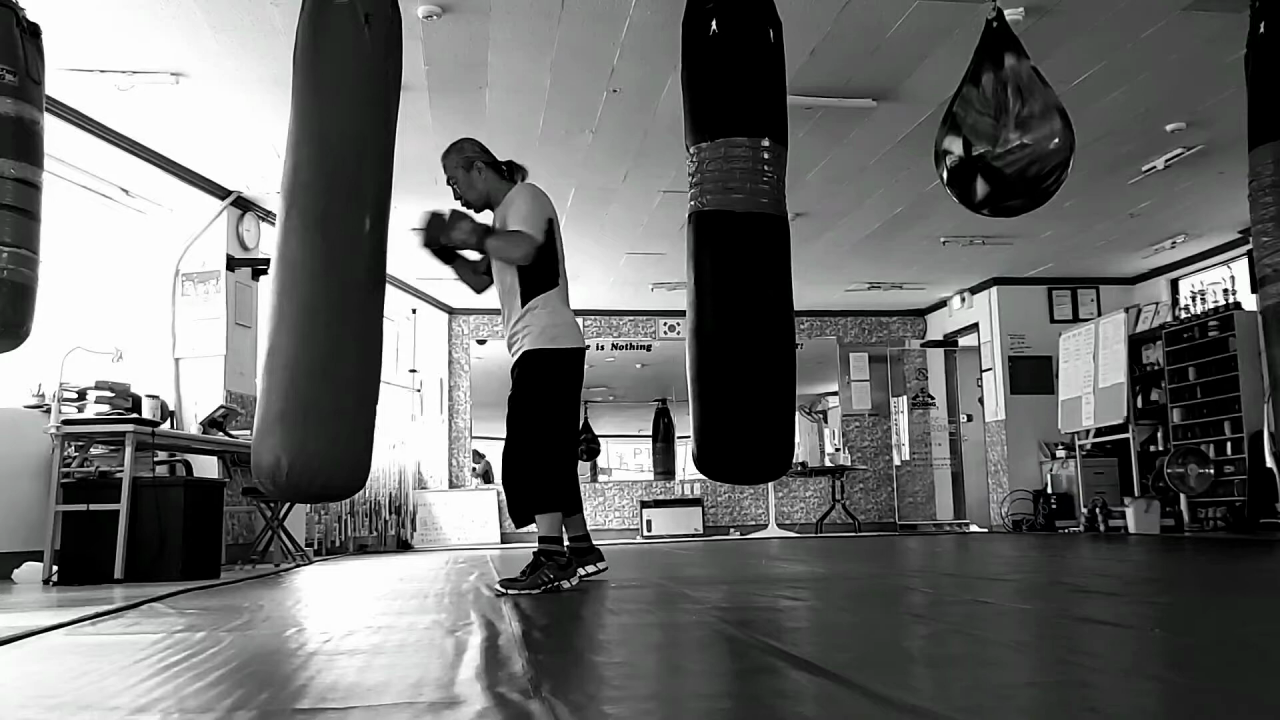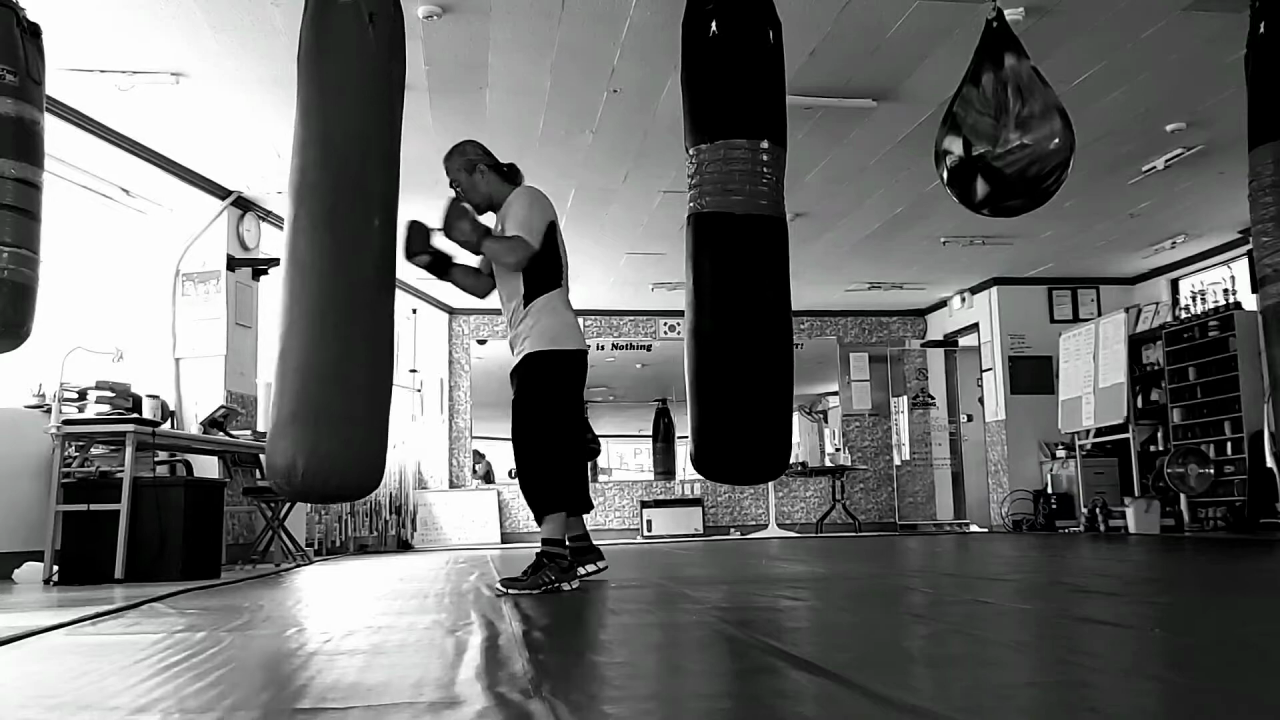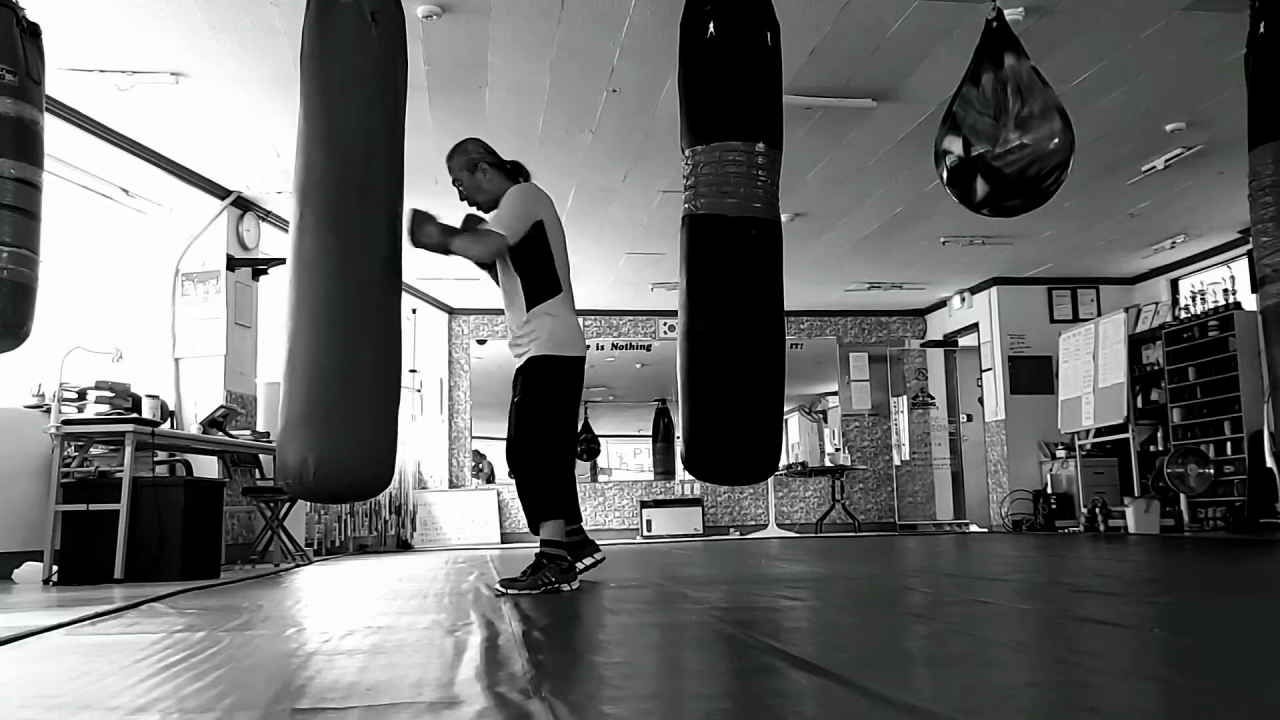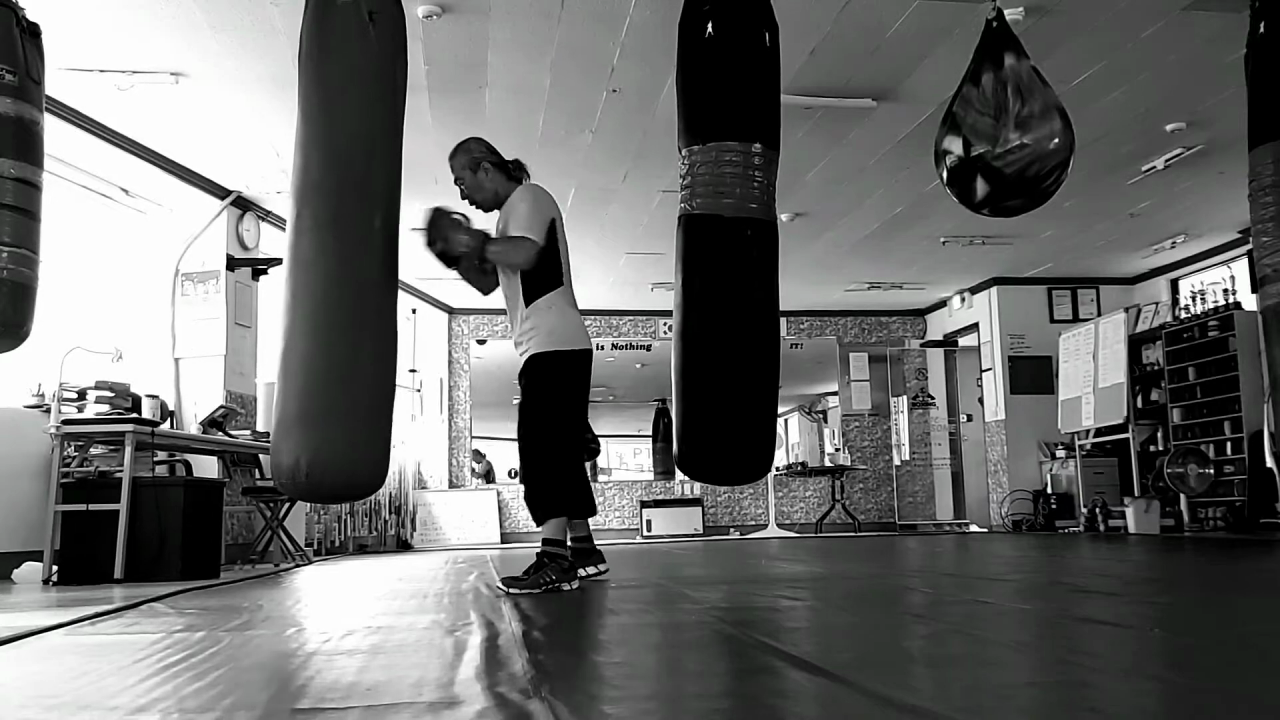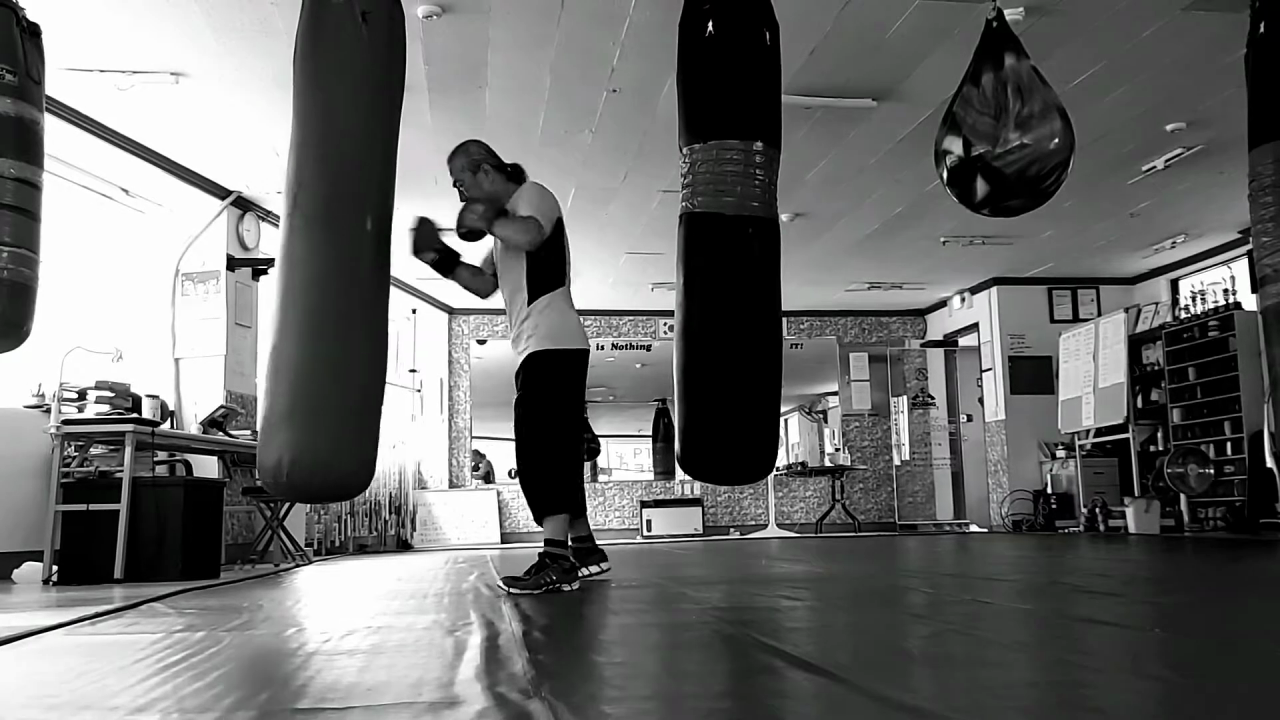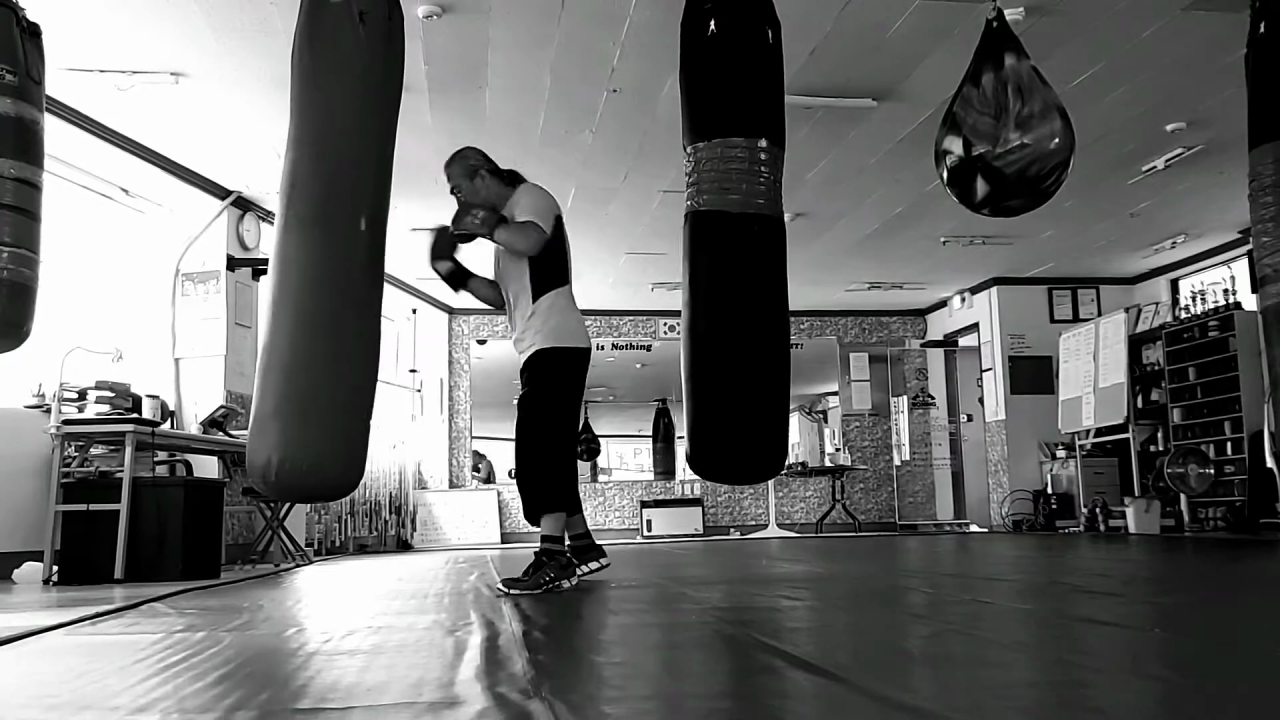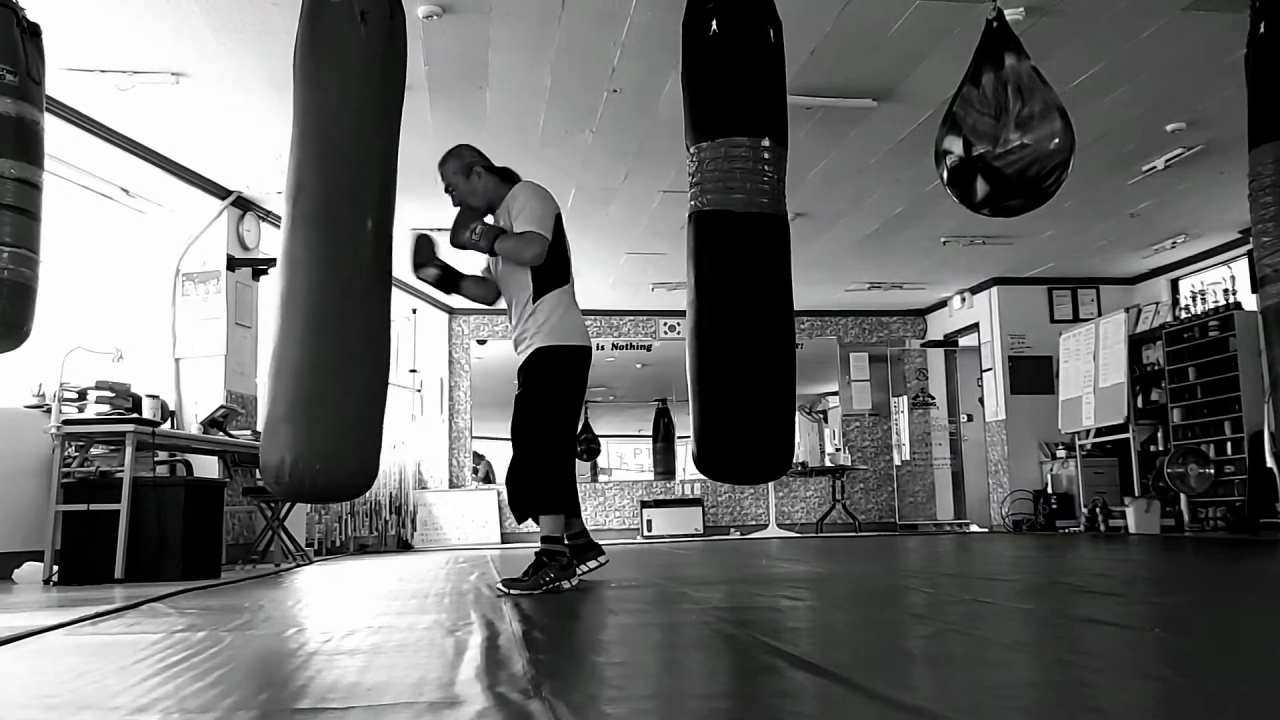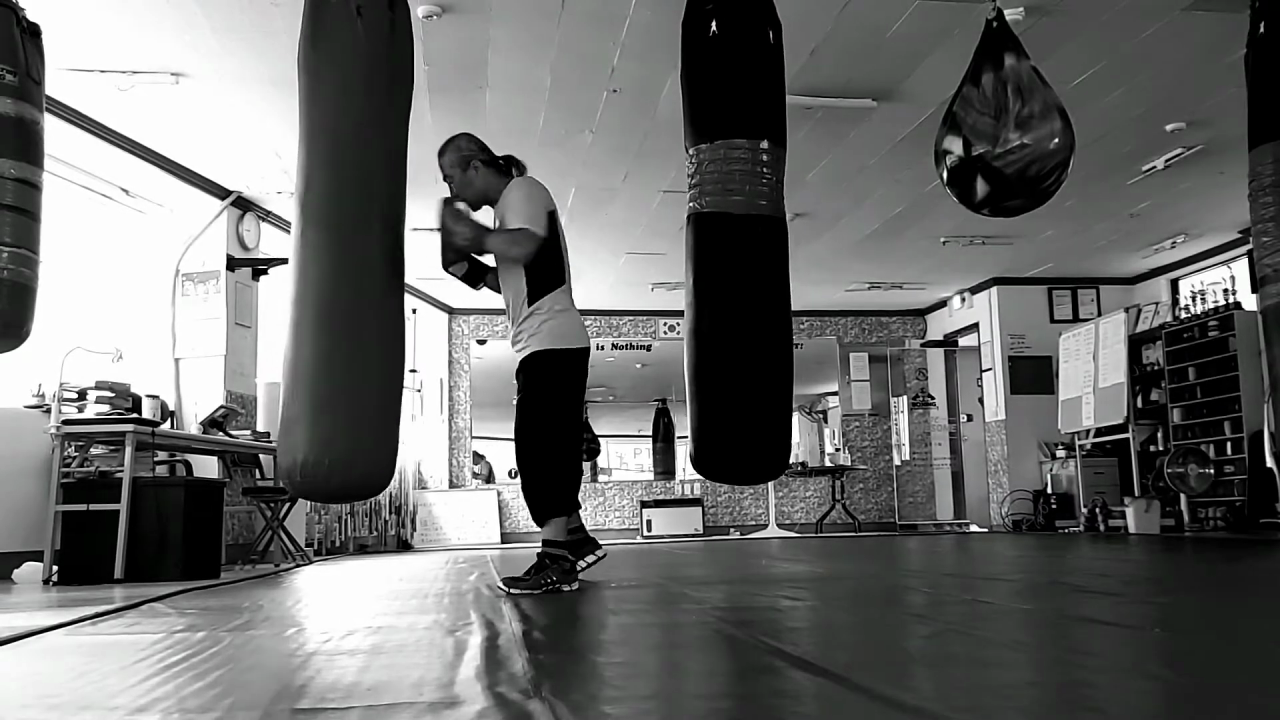
dt=0.4s
person 1, frame 1
left shoulder: (525, 198)
right shoulder: (504, 217)
left elbow: (520, 251)
right elbow: (480, 280)
left wrist: (470, 233)
right wrist: (452, 250)
left hip: (549, 345)
right hip: (535, 349)
left knee: (533, 449)
right knee: (549, 449)
left ankle: (552, 558)
right ankle: (579, 548)
person 1, frame 2
left shoulder: (526, 199)
right shoulder: (510, 214)
left elbow: (517, 257)
right elbow: (482, 286)
left wrist: (471, 234)
right wrist: (431, 260)
left hip: (550, 346)
right hip: (536, 351)
left knee: (543, 448)
right knee: (541, 450)
left ankle: (555, 559)
right ankle: (578, 548)
person 1, frame 3
left shoulder: (525, 197)
right shoulder: (512, 212)
left elbow: (481, 246)
right elbow: (511, 272)
left wrist: (438, 235)
right wrist: (482, 248)
left hip: (551, 349)
right hip: (542, 352)
left knee: (537, 451)
right knee: (544, 451)
left ankle: (554, 561)
right ankle: (575, 544)
person 1, frame 4
left shoulder: (527, 197)
right shoulder: (513, 214)
left elbow: (522, 256)
right elbow: (488, 279)
left wrist: (473, 241)
right wrist: (462, 251)
left hip: (555, 347)
right hip: (548, 350)
left knee: (547, 449)
right knee: (550, 450)
left ankle: (556, 559)
right ankle: (582, 550)
person 1, frame 5
left shoulder: (532, 194)
right shoulder: (511, 213)
left elbow: (531, 236)
right elbow: (483, 285)
left wrist: (488, 223)
right wrist: (442, 259)
left hip: (554, 346)
right hip: (540, 350)
left knee: (544, 449)
right knee: (549, 451)
left ankle: (557, 560)
right ankle: (581, 549)
person 1, frame 6
left shoulder: (529, 197)
right shoulder: (512, 211)
left elbow: (529, 244)
right elbow: (502, 298)
left wrist: (484, 224)
right wrist: (455, 276)
left hip: (553, 345)
right hip: (556, 348)
left knee: (539, 447)
right knee: (551, 450)
left ankle: (553, 557)
right ankle: (582, 547)
person 1, frame 7
left shoulder: (526, 195)
right shoulder: (504, 214)
left elbow: (536, 251)
right elbow: (490, 290)
left wrist: (483, 237)
right wrist: (439, 274)
left hip: (557, 343)
right hip: (542, 347)
left knee: (538, 447)
right knee: (542, 448)
left ankle: (553, 559)
right ankle: (579, 546)
person 1, frame 8
left shoulder: (522, 191)
right shoulder: (508, 206)
left elbow: (523, 250)
left wrist: (467, 235)
left hip: (551, 345)
right hip: (544, 348)
left knee: (540, 449)
right knee: (551, 450)
left ankle: (555, 560)
right ankle: (578, 542)
